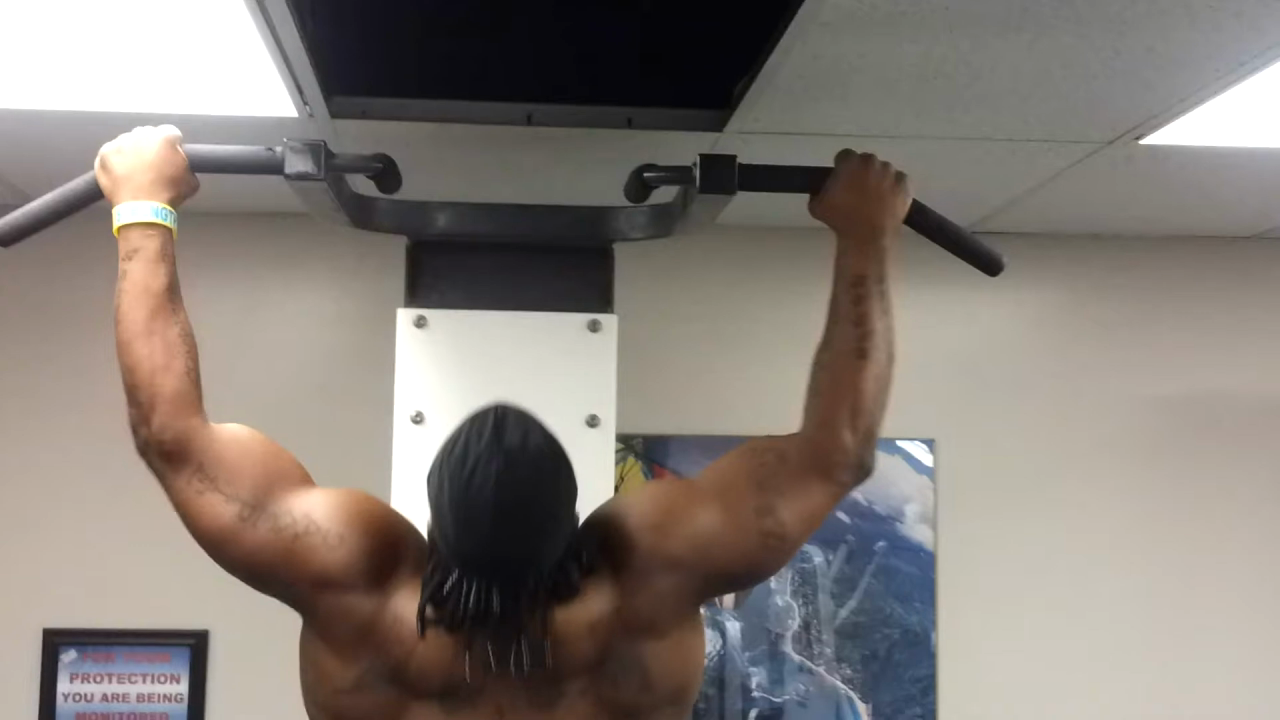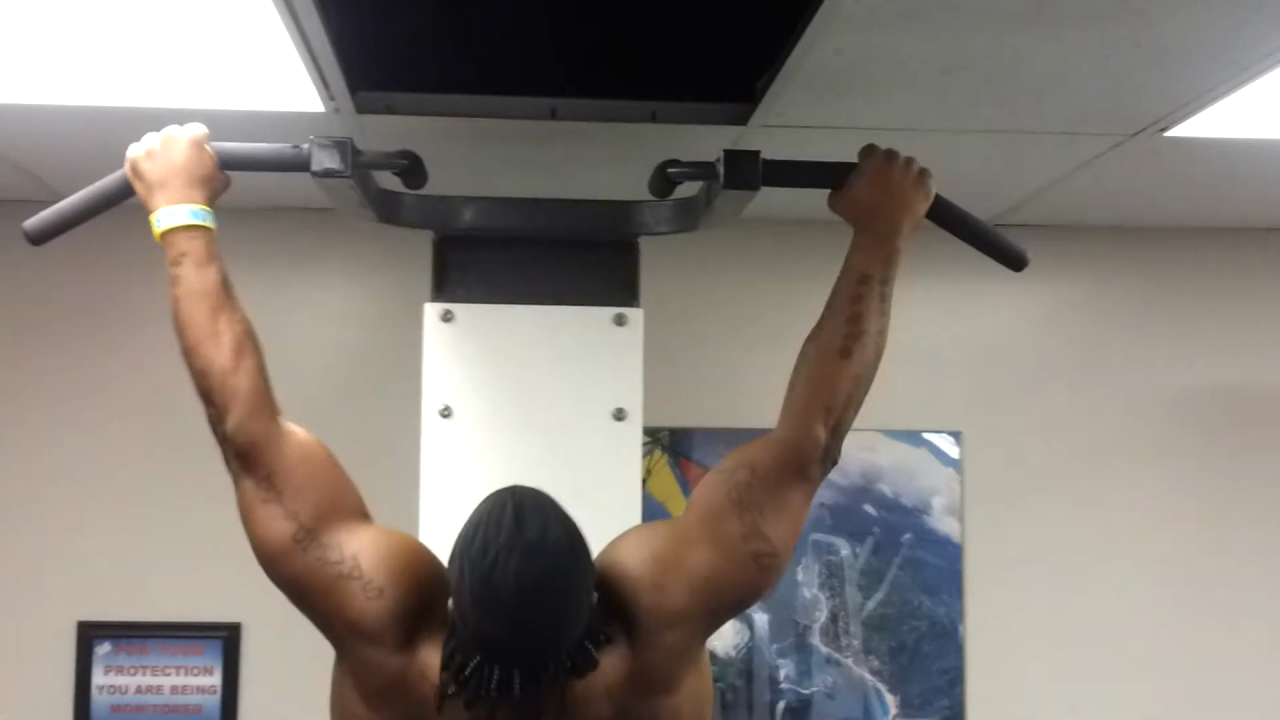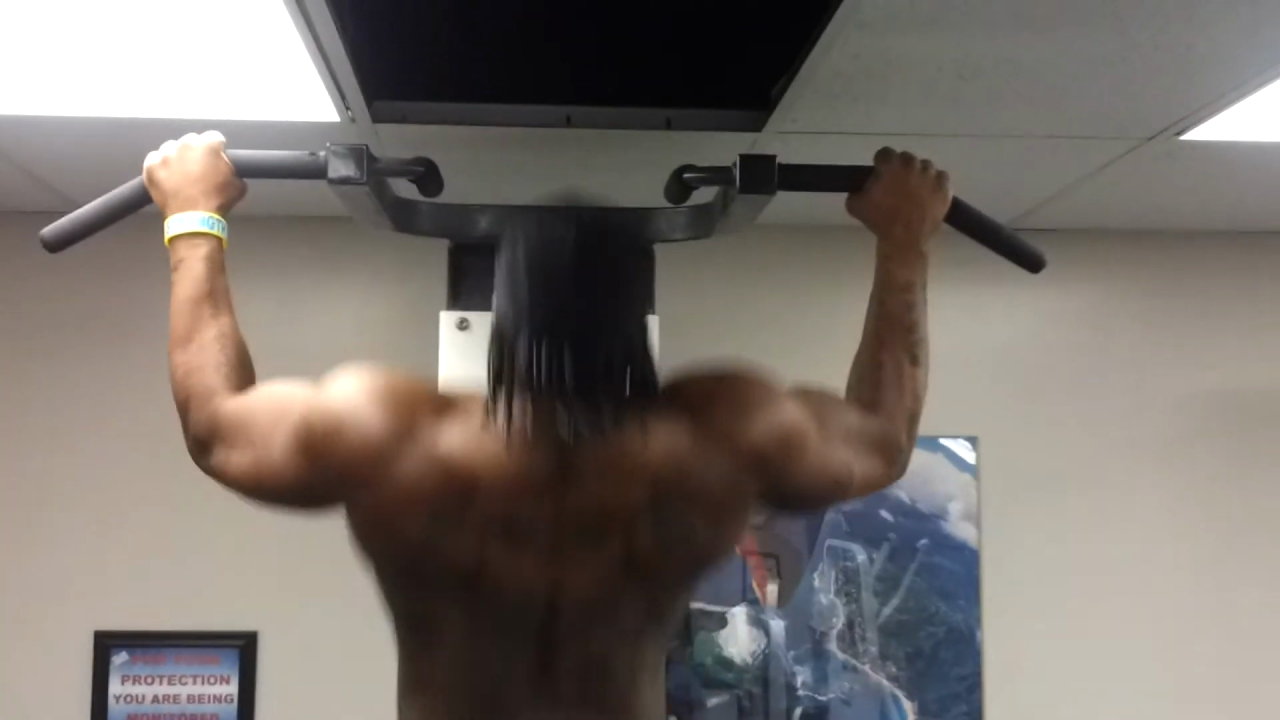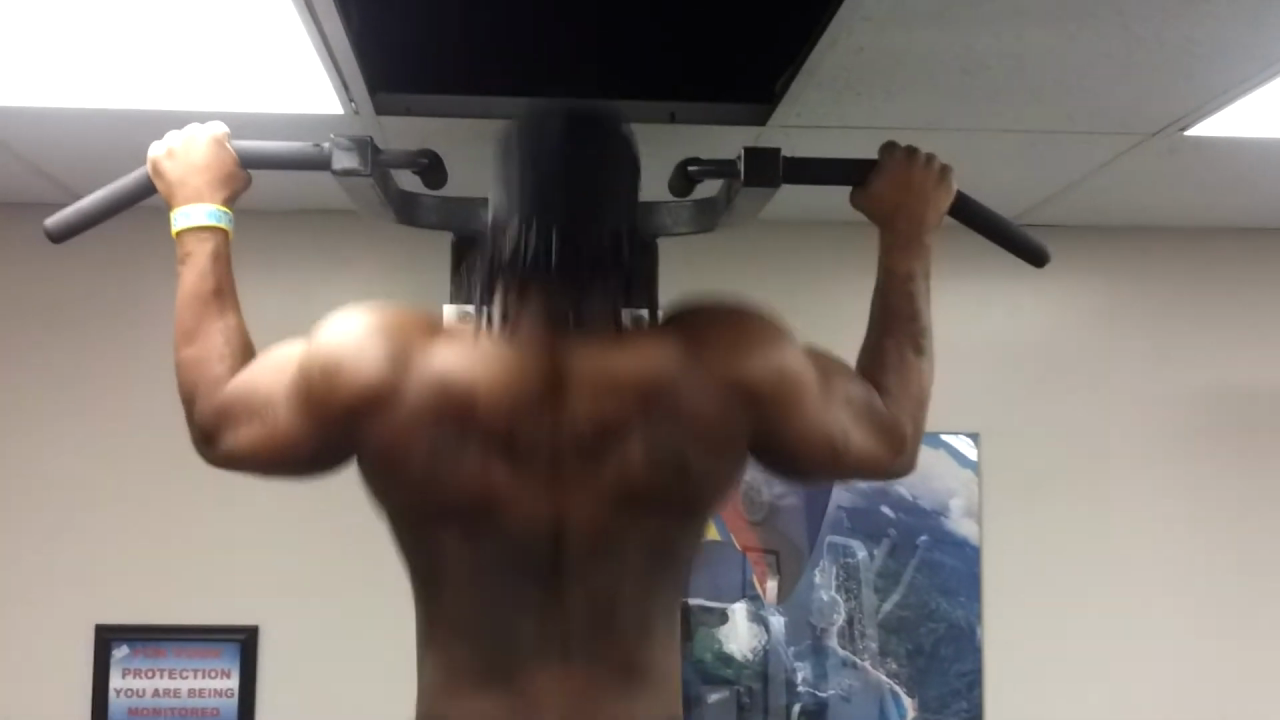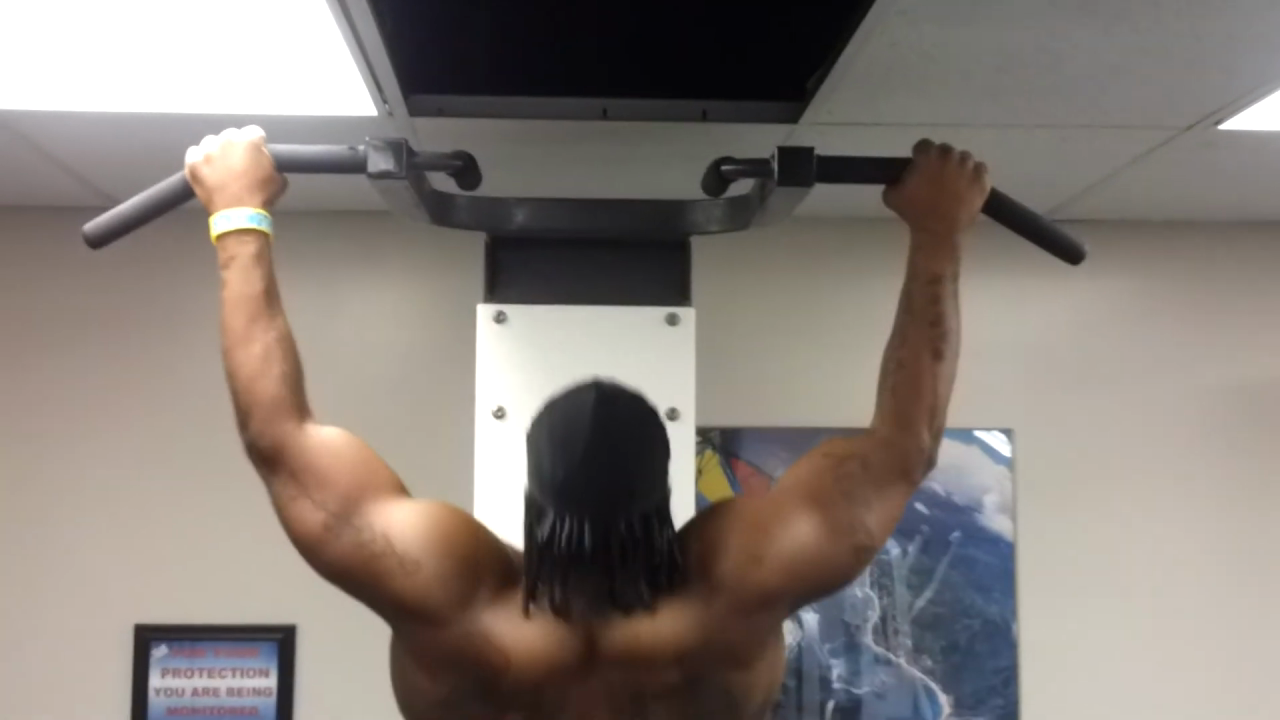
dt=0.4s
person 1, frame 1
left shoulder: (353, 591)
right shoulder: (647, 595)
left elbow: (167, 430)
right elbow: (839, 448)
left wrist: (143, 211)
right wrist: (864, 238)
person 1, frame 2
left shoulder: (386, 642)
right shoulder: (656, 636)
left elbow: (248, 430)
right elbow: (808, 441)
left wrist: (182, 212)
right wrist: (878, 236)
person 1, frame 3
left shoulder: (387, 439)
right shoulder: (714, 446)
left elbow: (212, 423)
right elbow: (880, 437)
left wrist: (194, 220)
right wrist: (903, 241)
person 1, frame 4
left shoulder: (386, 363)
right shoulder: (723, 364)
left elbow: (215, 417)
right elbow: (891, 436)
left wrist: (200, 209)
right wrist: (908, 230)
person 1, frame 5
left shoulder: (448, 605)
right shoulder: (731, 606)
left elbow: (276, 433)
right elbow: (904, 445)
left wrist: (240, 218)
right wrist: (935, 235)
